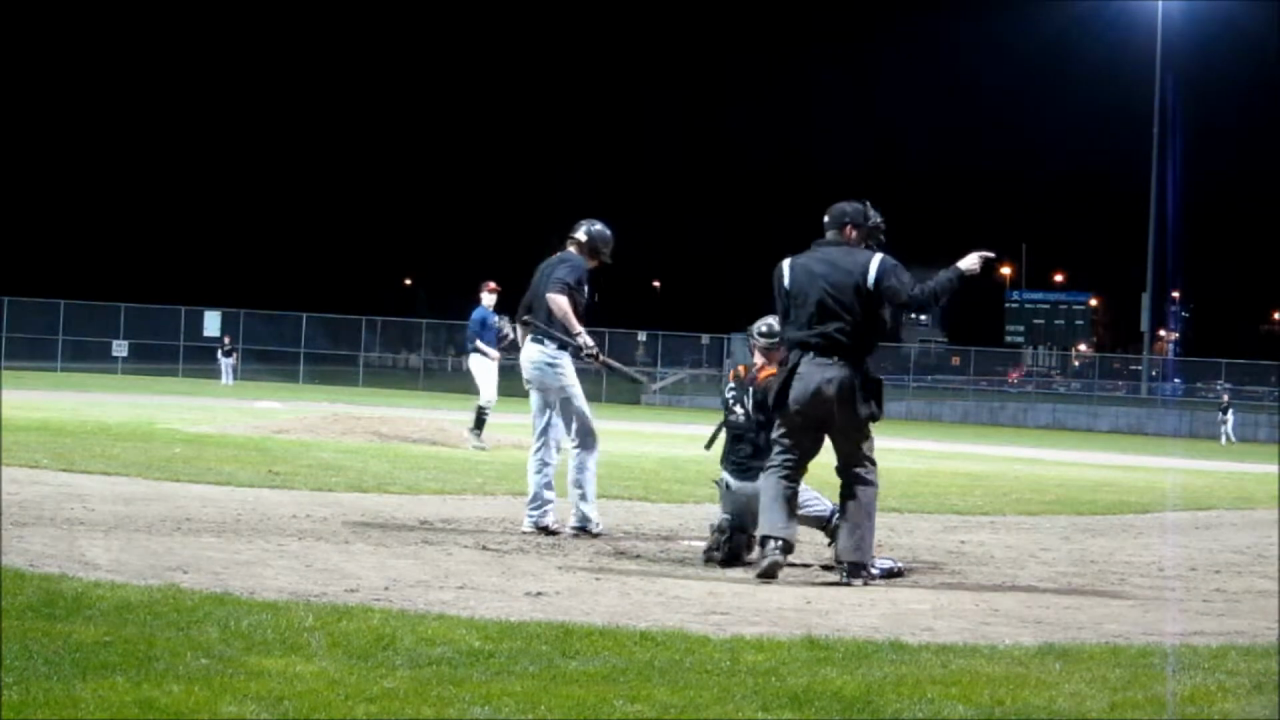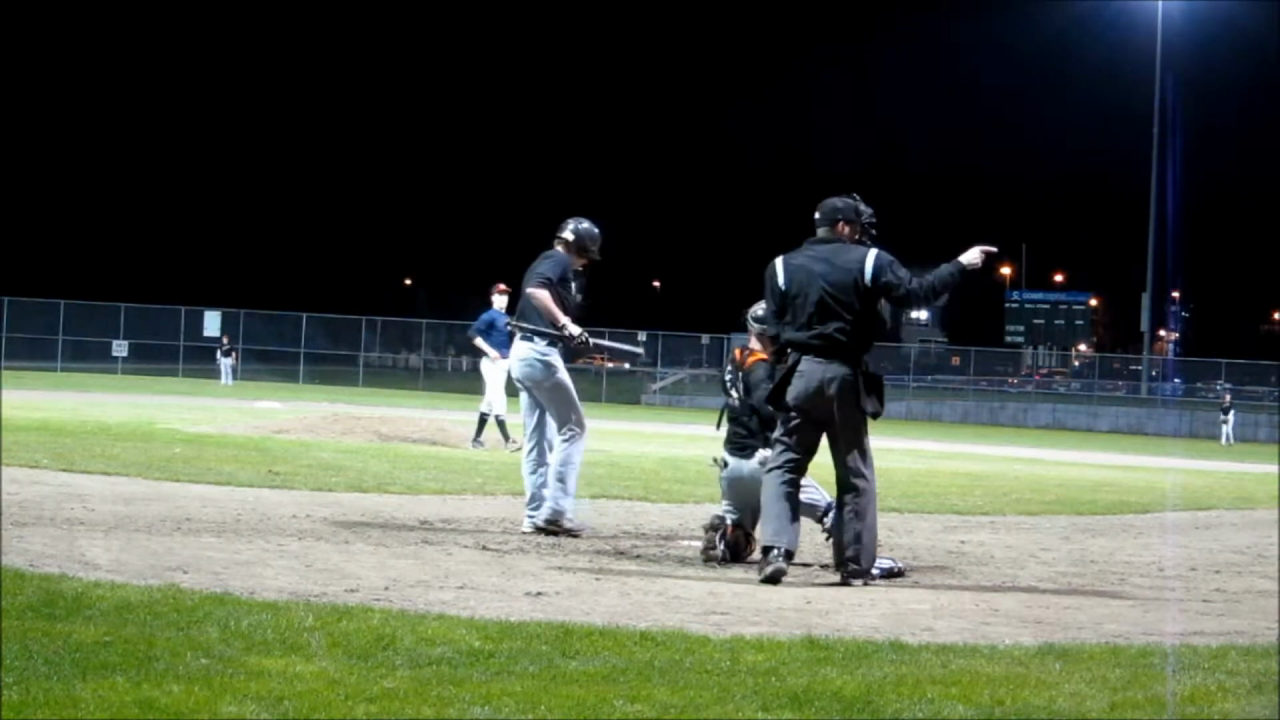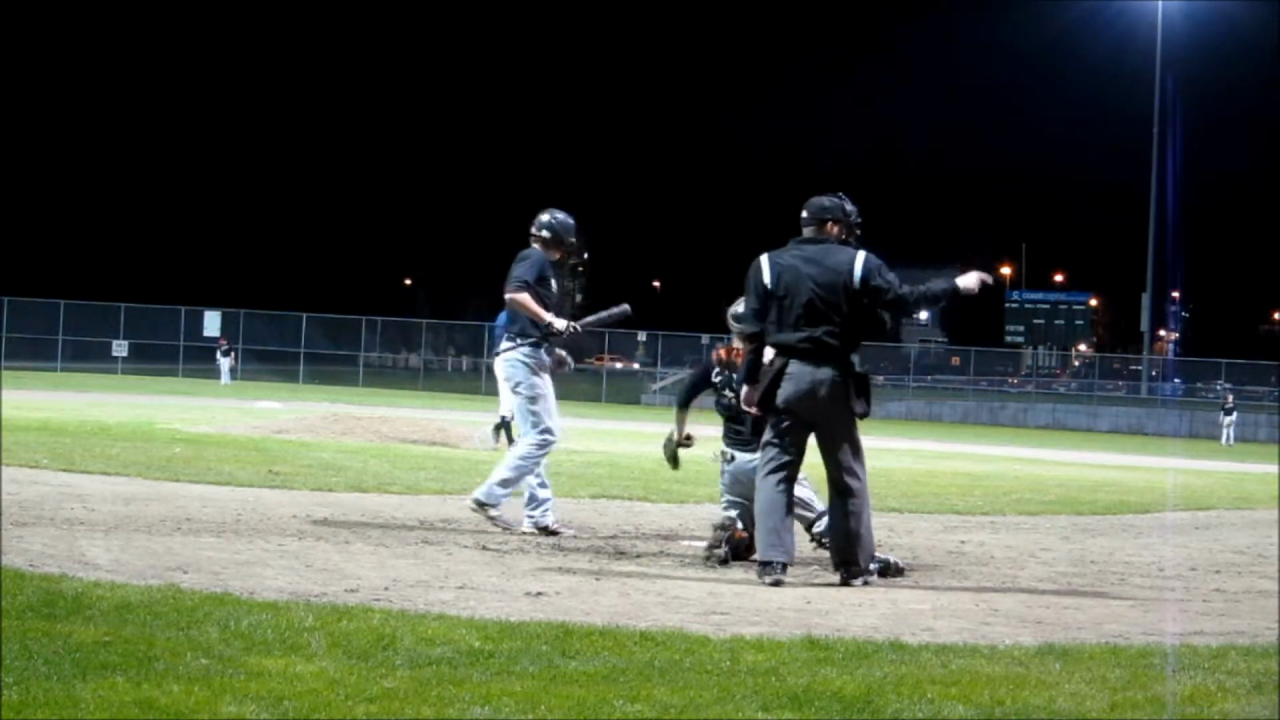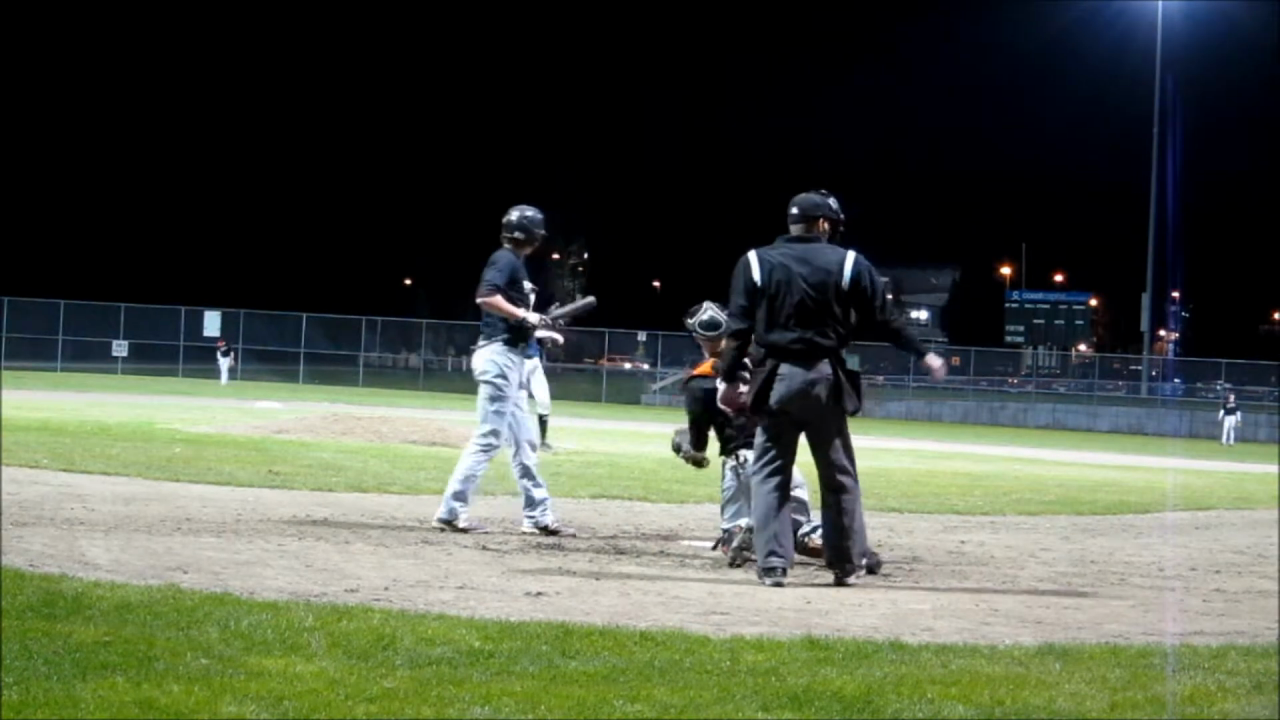
dt=0.2s
person 1, frame 1
left shoulder: (790, 267)
right shoulder: (874, 265)
left elbow: (788, 328)
right elbow: (915, 300)
right wrist: (958, 271)
left hip: (802, 375)
right hip: (847, 378)
left knee: (782, 464)
right knee: (858, 474)
left ankle: (774, 541)
right ankle: (854, 564)
person 1, frame 2
left shoulder: (782, 266)
right shoulder: (870, 261)
left elbow: (775, 331)
right elbow: (915, 293)
left wrist: (777, 382)
right wrist: (961, 265)
left hip: (800, 375)
right hip: (846, 377)
left knee: (783, 468)
right knee: (856, 475)
left ankle: (775, 552)
right ankle: (857, 565)
person 1, frame 3
left shoulder: (768, 264)
right shoulder: (858, 263)
left elbow: (754, 330)
right elbow: (904, 300)
left wrist: (750, 380)
right wrist: (956, 285)
left hip: (787, 378)
right hip: (834, 378)
left knee: (775, 472)
right knee: (848, 476)
left ankle: (773, 563)
right ankle: (855, 566)
person 1, frame 4
left shoulder: (755, 262)
right shoulder: (849, 262)
left elbow: (739, 328)
right elbow: (883, 320)
left wrist: (728, 378)
right wrist: (922, 353)
left hip: (777, 378)
right hip: (827, 378)
left knee: (771, 473)
right knee: (839, 476)
left ankle: (774, 565)
right ankle: (847, 564)
person 2, frame 1
left shoulder: (549, 264)
right shoulder: (573, 264)
left elbow: (524, 314)
right elbow: (554, 296)
right wrist: (579, 333)
left hip: (532, 354)
right hip: (551, 355)
left knee: (544, 439)
right knee: (583, 435)
left ankle: (538, 515)
right ankle: (584, 518)
person 2, frame 2
left shoulder: (544, 263)
right shoulder: (557, 260)
right elbow: (534, 289)
right wrist: (565, 324)
left hip: (524, 352)
right hip: (539, 352)
left knee: (539, 438)
right knee: (571, 428)
left ankle: (540, 514)
right ankle: (555, 509)
person 2, frame 3
left shoulder: (537, 262)
right shoulder: (534, 258)
right elbow: (514, 293)
left wrist: (551, 349)
right wrist: (552, 320)
left hip: (530, 356)
right hip: (524, 356)
left knee: (540, 437)
right knee: (540, 436)
left ankle: (538, 516)
right ankle: (487, 496)
person 2, frame 4
left shoulder: (509, 262)
right shoulder: (506, 261)
right elbow: (485, 297)
left wrist: (533, 319)
right wrist: (525, 315)
left hip: (510, 358)
right hip: (498, 356)
left knee: (525, 440)
right knee: (488, 438)
left ankle: (539, 515)
right ankle: (451, 512)
person 3, frame 1
left shoulder: (733, 379)
right shoulder: (773, 384)
left hip: (731, 481)
left knee: (735, 543)
right knee: (831, 516)
left ankle: (726, 535)
person 3, frame 2
left shoulder: (735, 360)
right shoulder: (763, 368)
left hip: (731, 463)
right hip: (762, 461)
left knee: (736, 545)
right knee: (827, 510)
left ankle: (721, 532)
person 3, frame 3
left shoulder: (716, 361)
left elbow: (684, 398)
left wrist: (678, 432)
left hip: (734, 461)
left knee: (733, 540)
right knee: (819, 521)
left ankle: (727, 534)
person 3, frame 4
left shoulder: (698, 383)
left elbow: (697, 443)
left wrist: (691, 452)
left hip: (740, 465)
left knee: (735, 537)
right knee: (805, 529)
left ankle: (743, 536)
